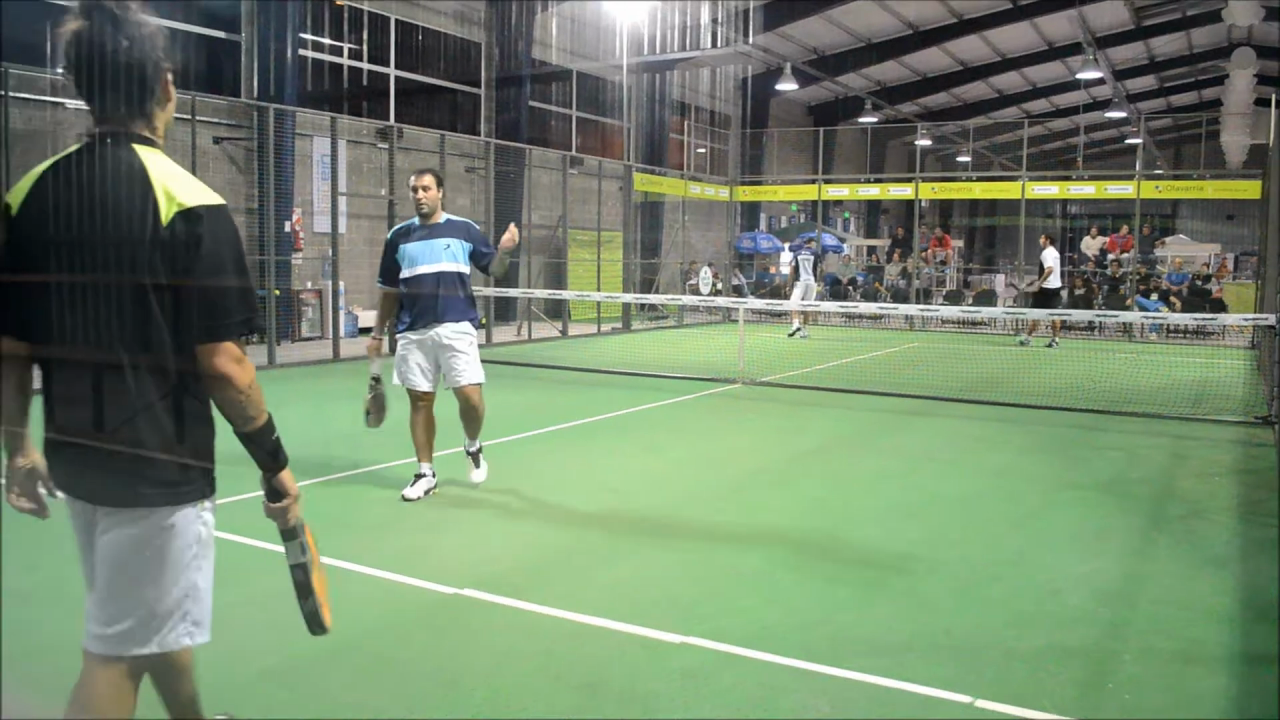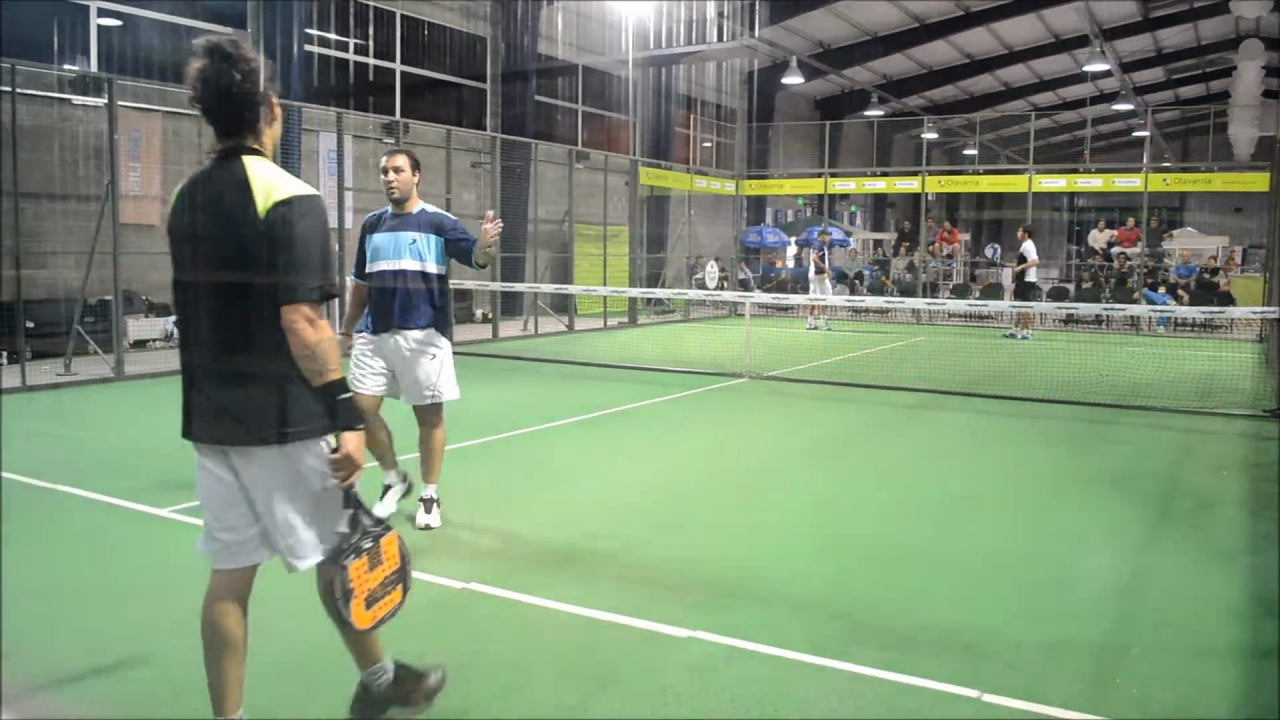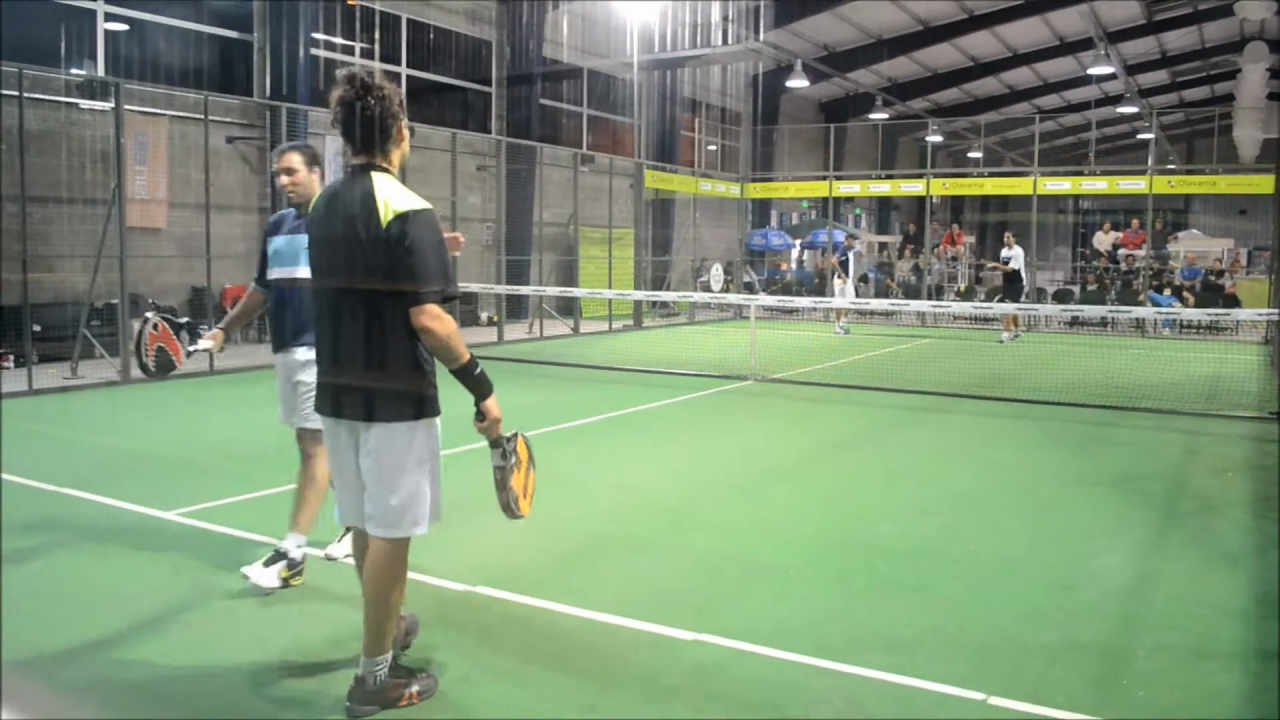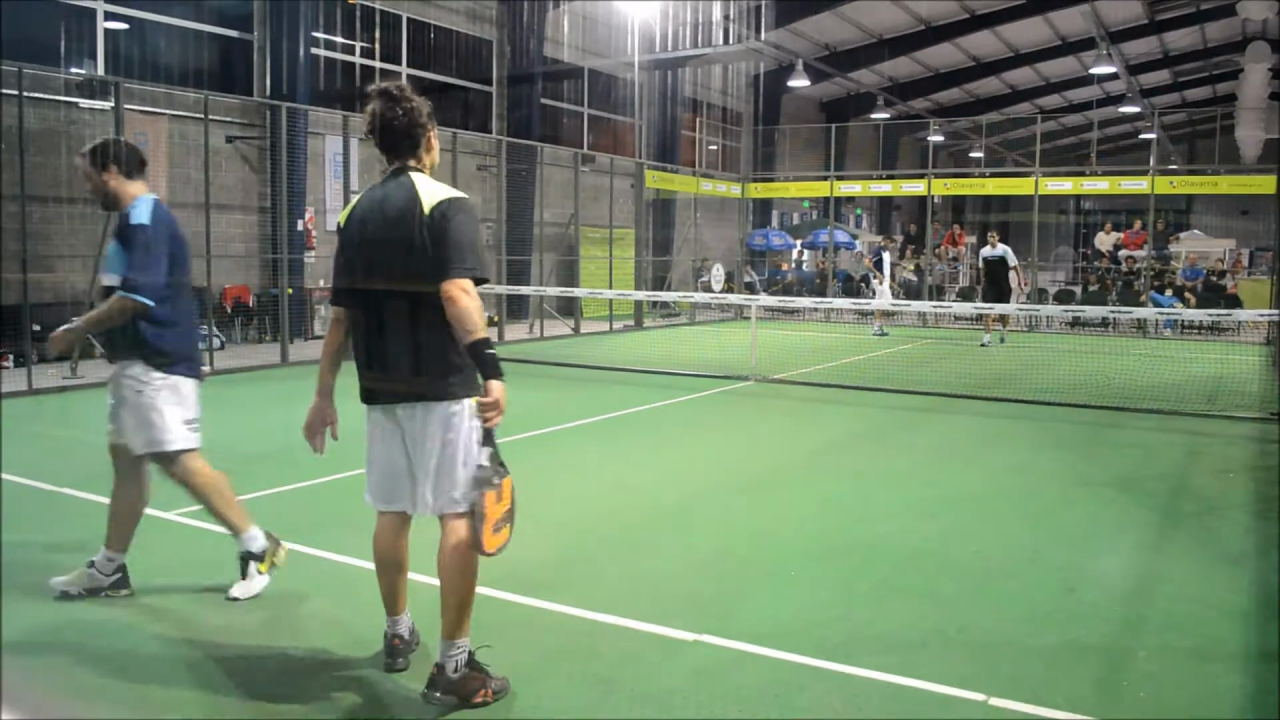
dt=0.7s
person 1, frame 1
right shoulder: (191, 204)
right elbow: (221, 360)
right wrist: (275, 460)
left hip: (81, 461)
right hip: (161, 467)
left knee: (156, 618)
right knee: (121, 648)
person 1, frame 2
left shoulder: (185, 200)
right shoulder: (289, 198)
right elbow: (301, 321)
right wrist: (345, 419)
left hip: (212, 421)
right hip: (287, 419)
left knee: (230, 573)
right knee: (336, 554)
person 1, frame 3
left shoulder: (325, 204)
right shoulder: (407, 210)
right elbow: (428, 316)
right wrist: (481, 388)
left hip: (338, 392)
right hip: (396, 399)
left knee: (366, 523)
right knee: (390, 532)
left ankle: (383, 629)
person 1, frame 4
left shoulder: (356, 211)
right shoulder: (447, 203)
left elbow: (342, 313)
right elbow: (457, 292)
left wrist: (323, 396)
right wrist: (490, 369)
left hip: (382, 387)
right hip: (443, 385)
left knee: (393, 509)
right knee: (462, 514)
left ankle: (398, 633)
right ankle: (453, 666)
person 2, frame 1
left shoulder: (465, 230)
right shoulder: (398, 237)
left elbow: (494, 269)
right elbow: (388, 288)
left wrist: (505, 250)
right wrist: (378, 332)
left hip: (457, 328)
right hip: (413, 333)
left knee: (470, 396)
right knee: (420, 402)
left ankle: (473, 445)
right ankle: (425, 473)
person 2, frame 2
left shoulder: (439, 222)
right shoulder: (372, 225)
left elbow: (477, 258)
right elbow: (361, 283)
left wrist: (484, 243)
right wrist: (346, 329)
left hip: (423, 336)
right hip: (374, 336)
left knee: (429, 415)
right knee: (362, 408)
left ankle: (429, 496)
right ankle: (393, 478)
person 2, frame 3
right shoulder: (277, 227)
right elbow: (263, 287)
right wrist: (224, 327)
right hip: (288, 352)
left knee: (313, 443)
right knee: (318, 442)
left ankle: (290, 555)
person 2, frame 4
left shoulder: (142, 220)
right shoulder: (141, 218)
left elbow: (137, 295)
left wrist: (76, 330)
left hip: (159, 365)
right hip: (140, 363)
left knee: (178, 461)
right knee: (125, 458)
left ankle: (258, 547)
right ankle: (110, 568)
